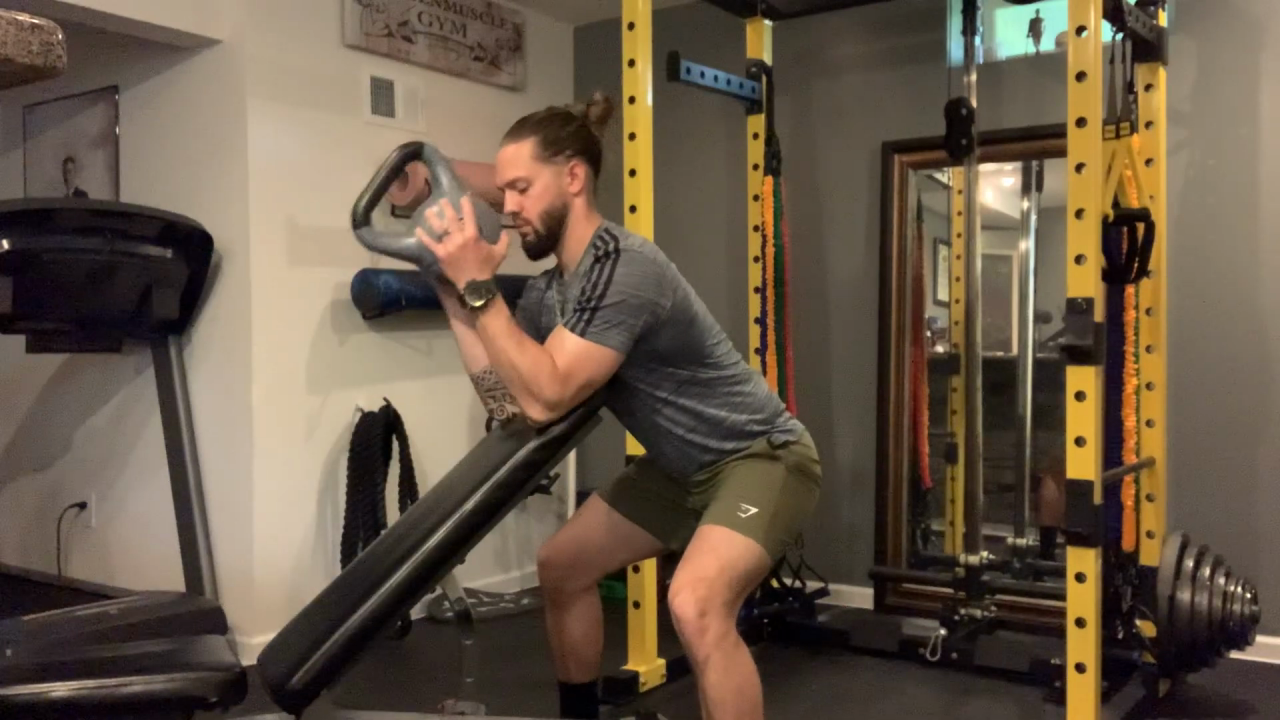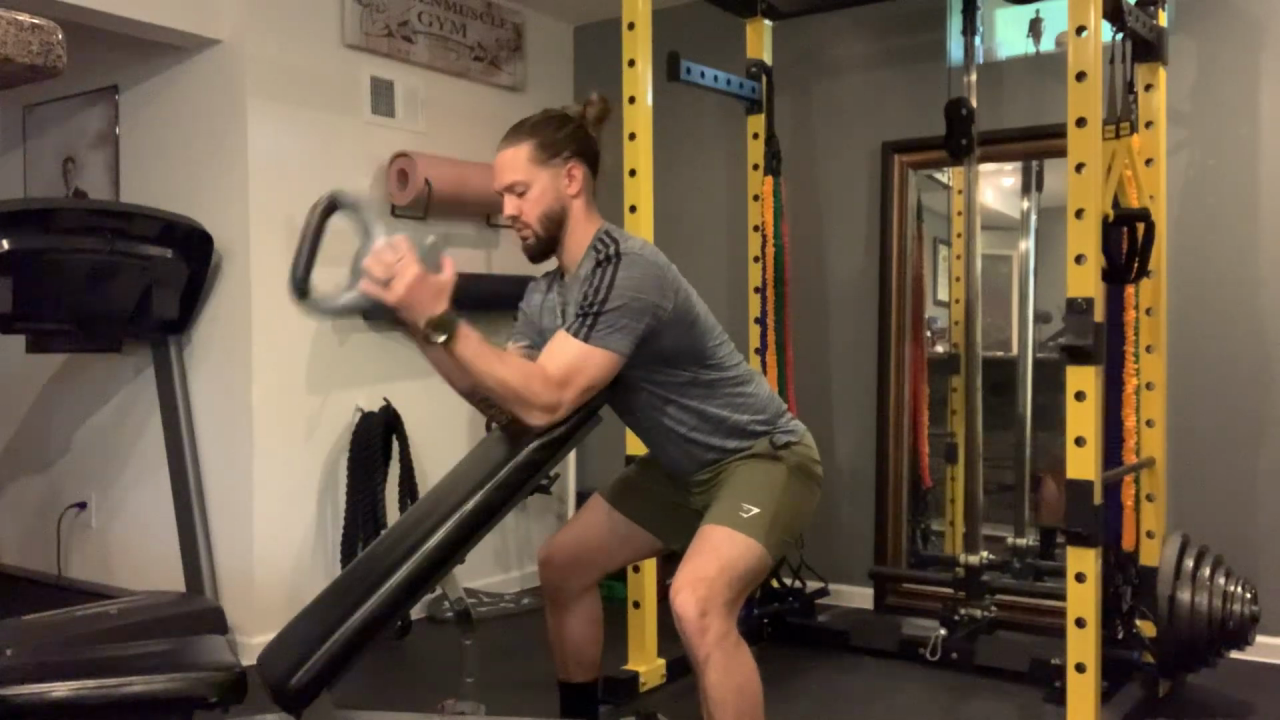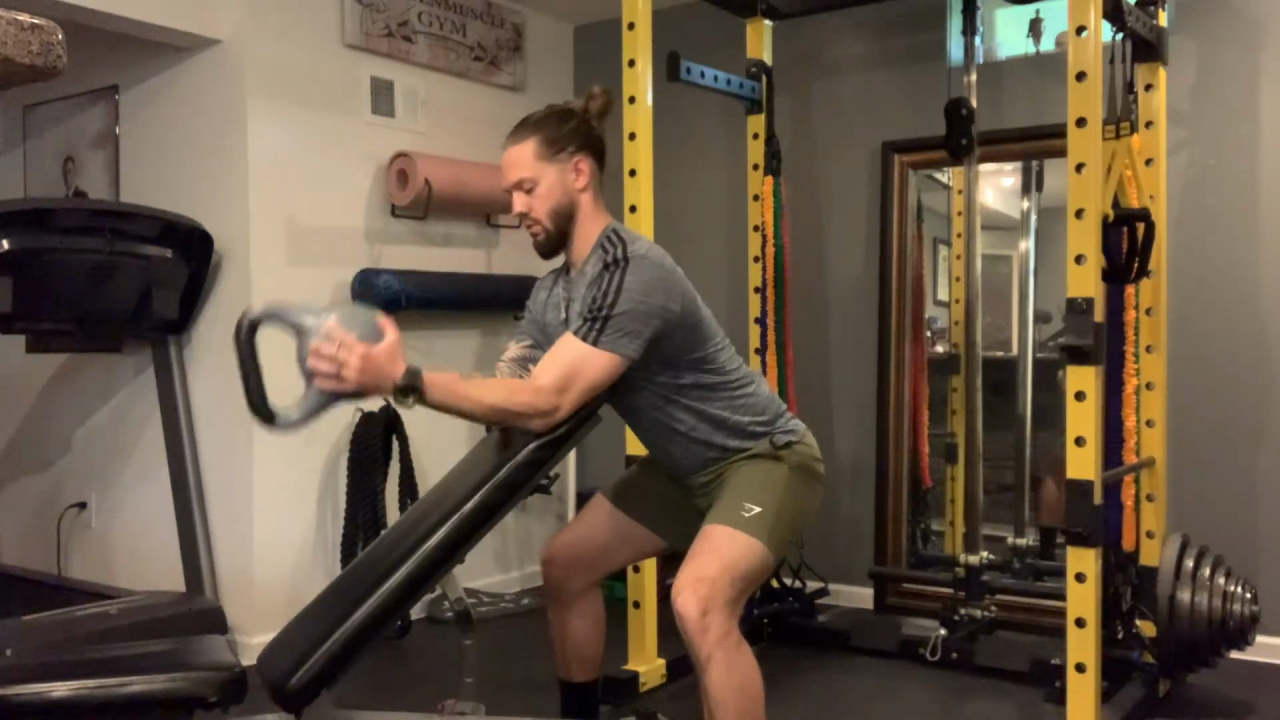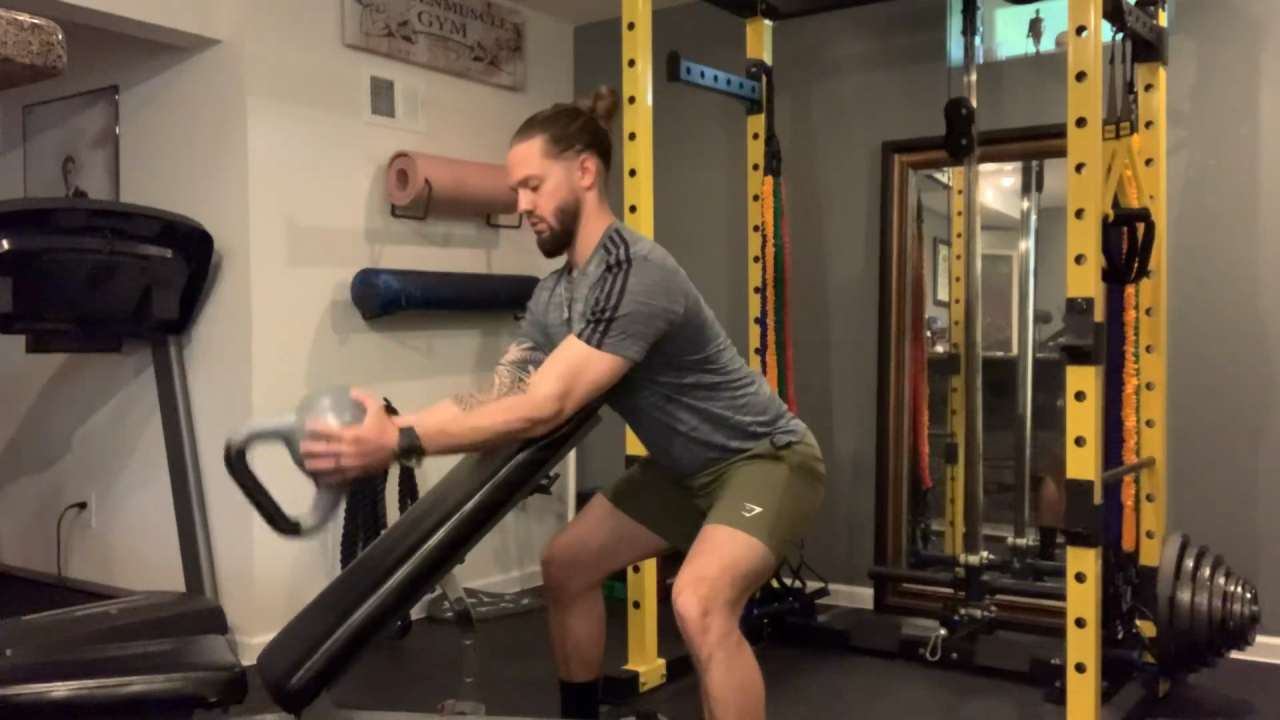
dt=0.3s
person 1, frame 1
left shoulder: (626, 269)
right shoulder: (548, 289)
left elbow: (546, 398)
right elbow: (509, 402)
left wrist: (479, 287)
right wrist: (456, 296)
left hip: (762, 455)
right hip: (681, 464)
left knee: (696, 604)
right knee: (562, 566)
person 1, frame 2
left shoulder: (627, 272)
right shoulder: (547, 296)
left elbow: (545, 402)
right elbow: (508, 397)
left wrist: (438, 322)
right wrist: (422, 322)
left hip: (762, 456)
right hip: (682, 465)
left knee: (696, 604)
right knee: (563, 566)
person 1, frame 3
left shoulder: (633, 273)
right shoulder: (552, 294)
left elbow: (542, 403)
right elbow: (506, 391)
left wrist: (403, 378)
right wrist: (390, 372)
left hip: (763, 456)
right hip: (684, 464)
left knee: (698, 604)
right knee: (565, 565)
person 1, frame 4
left shoulder: (636, 275)
right shoulder: (555, 296)
left elbow: (543, 409)
right elbow: (498, 397)
left wrist: (399, 440)
right wrist: (388, 428)
left hip: (764, 457)
right hip: (685, 465)
left knee: (699, 604)
right knee: (566, 566)
